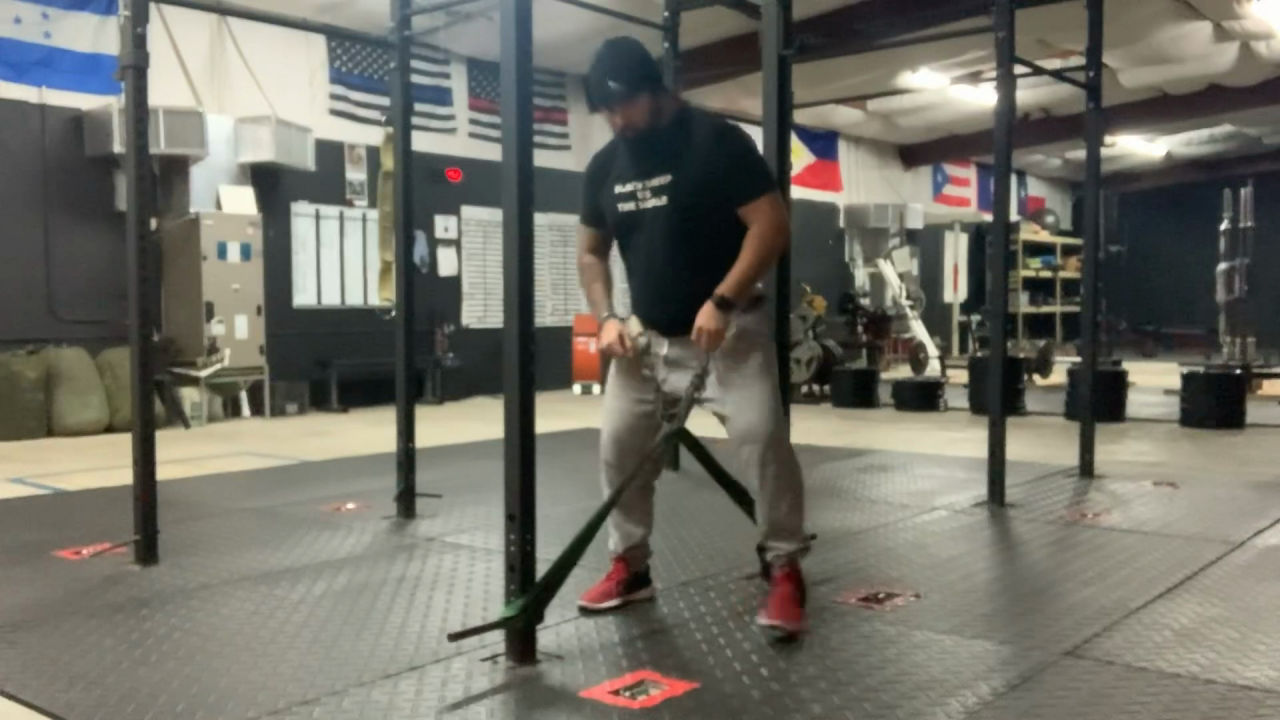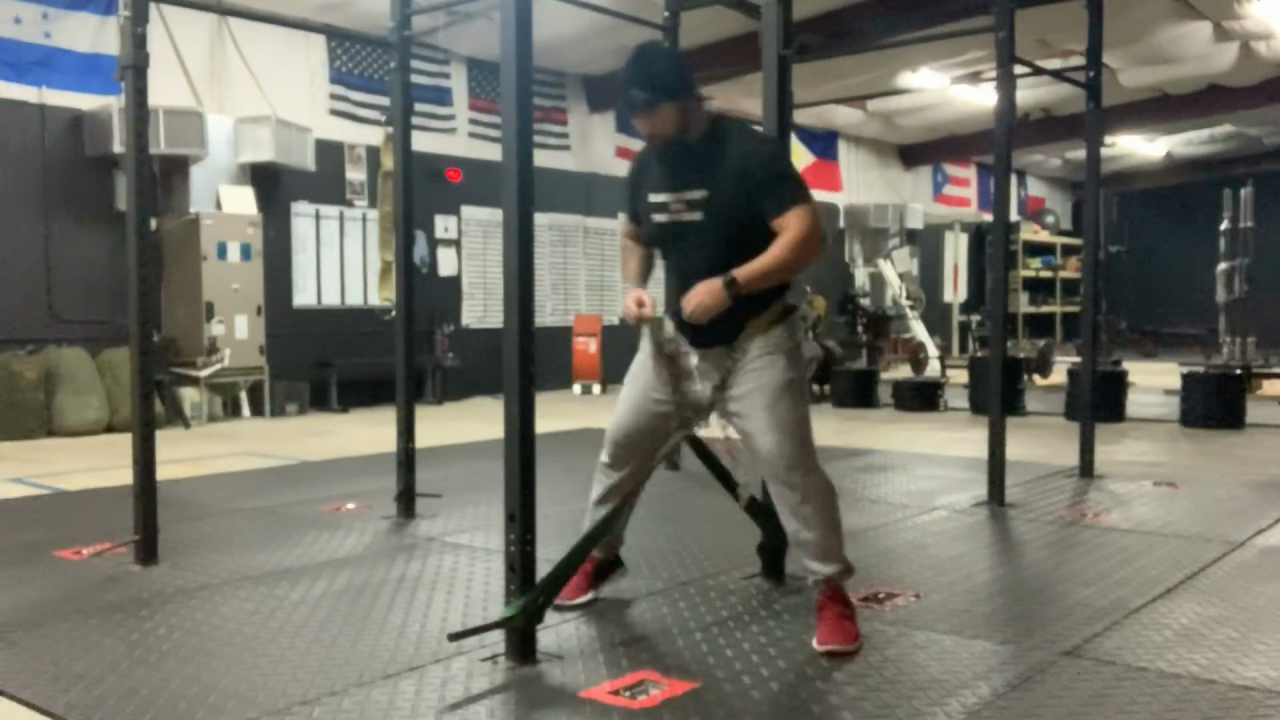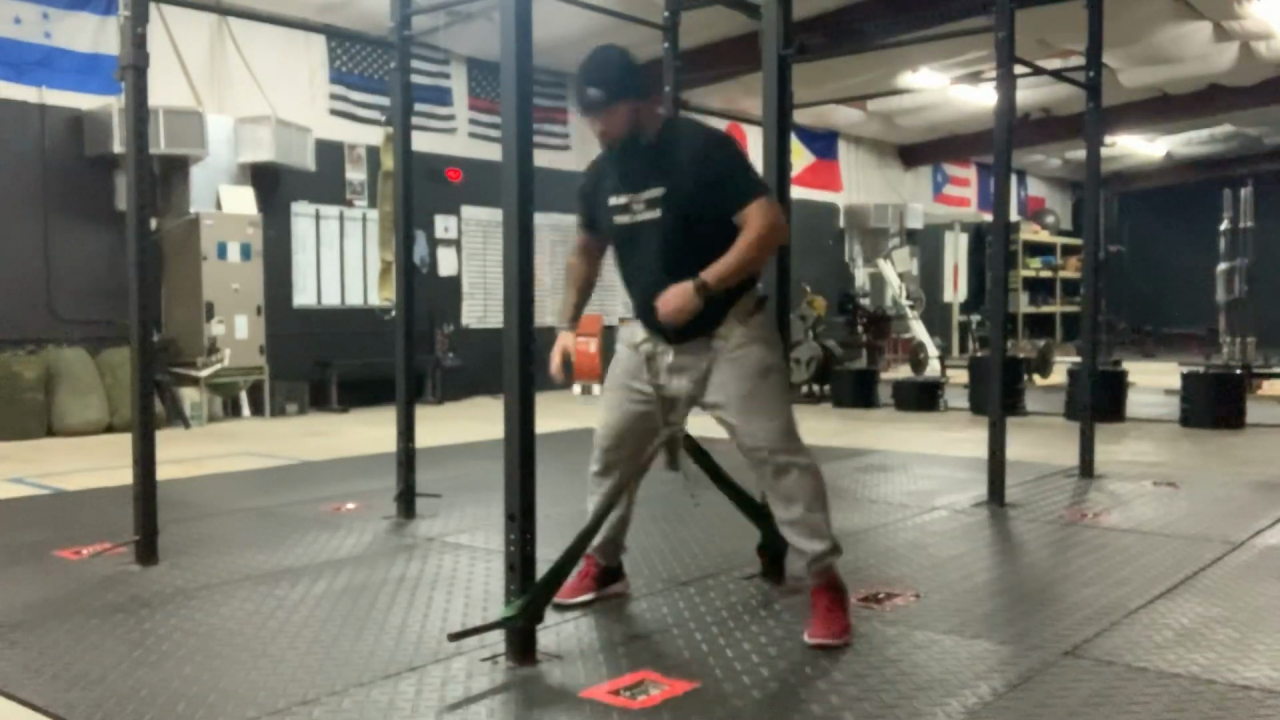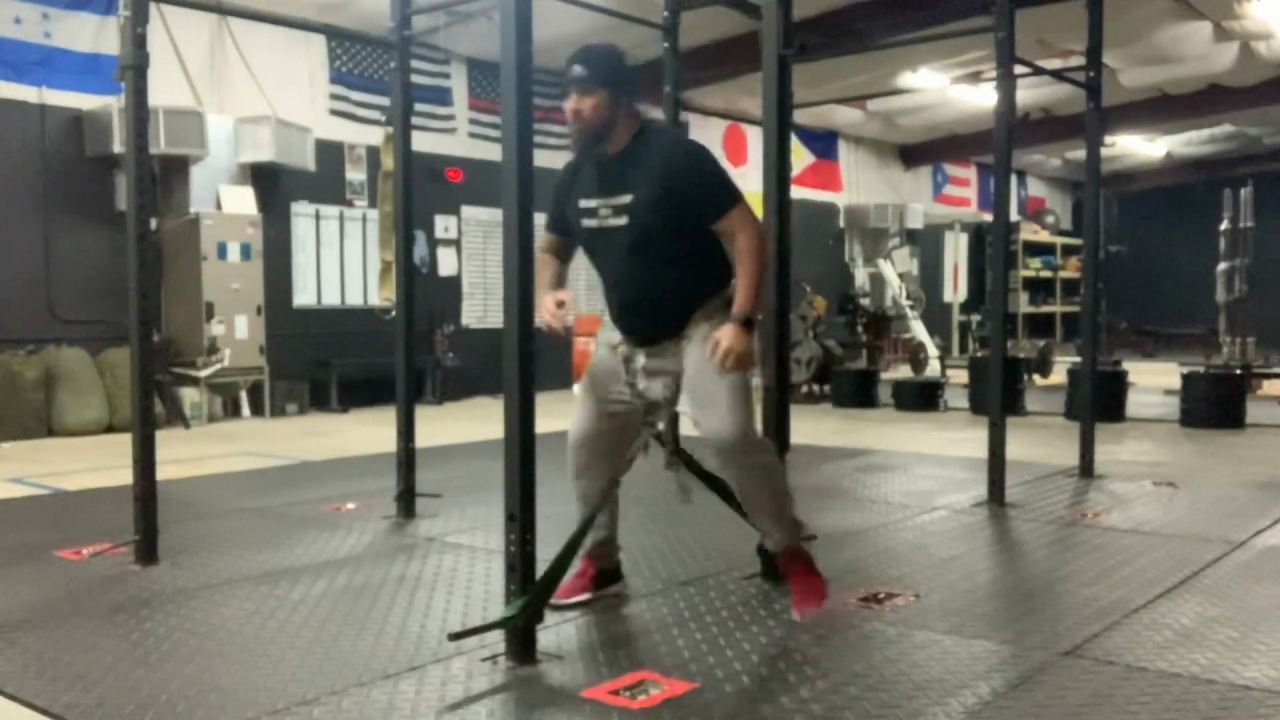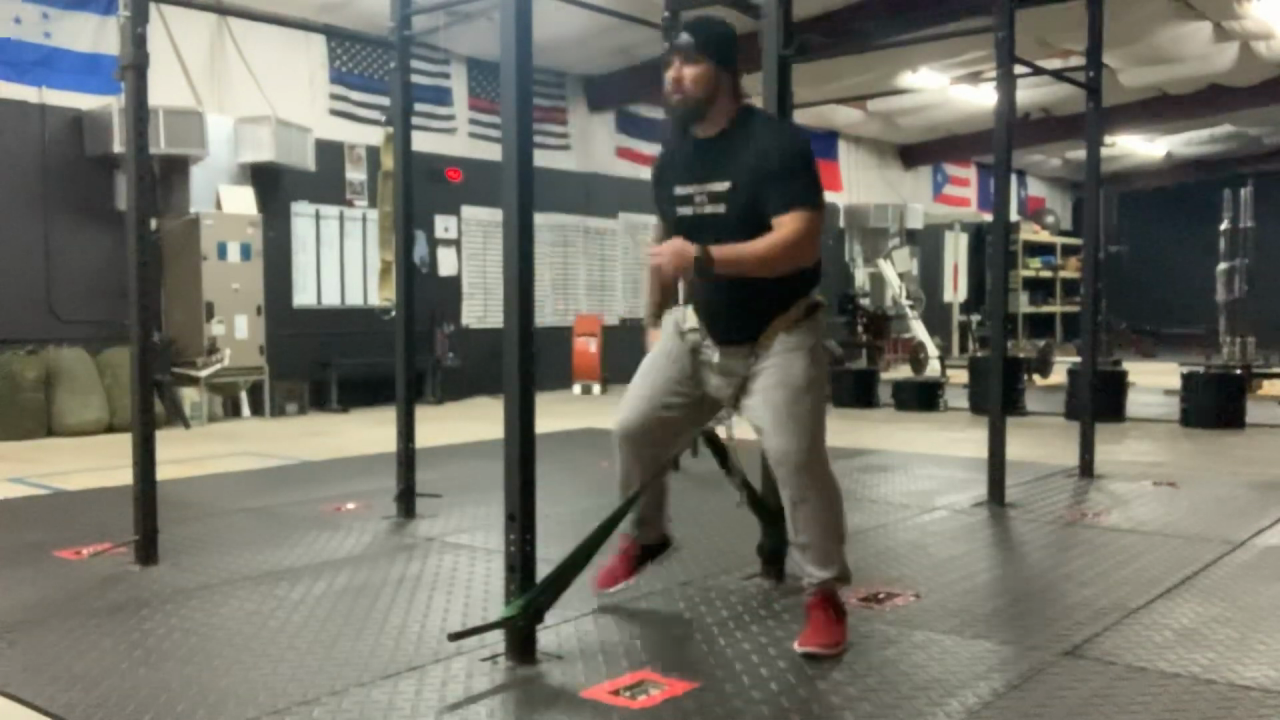
dt=0.7s
person 1, frame 1
left shoulder: (717, 141)
right shoulder: (605, 166)
left elbow: (772, 224)
right elbow: (591, 252)
left wrist: (723, 301)
right wrist: (607, 318)
left hip: (728, 328)
right hip: (648, 337)
left knee: (761, 438)
right knee: (620, 450)
left ankle: (785, 572)
right ankle: (630, 567)
person 1, frame 2
left shoulder: (750, 154)
right shoulder: (644, 166)
left elbow: (807, 236)
right elbow: (635, 238)
left wrist: (730, 284)
right wrist: (634, 287)
left hip: (754, 338)
right hip: (680, 340)
left knee: (787, 458)
right knee: (625, 440)
left ankle: (831, 592)
right ankle: (599, 555)
person 1, frame 3
left shoulder: (706, 149)
right shoulder: (600, 175)
left elbow: (768, 226)
right elbow: (586, 251)
left wrist: (702, 288)
right wrist: (568, 325)
left hip: (729, 330)
right hip: (649, 339)
left knee: (774, 447)
right knee: (612, 446)
left ankle: (824, 580)
right ankle: (603, 563)
person 1, frame 4
left shoulder: (677, 159)
right shoulder: (574, 180)
left elbow: (746, 235)
right elbow: (551, 250)
left wrist: (740, 319)
right wrist: (546, 292)
left hip: (702, 326)
right hip: (628, 340)
left knee: (725, 432)
right knee: (589, 446)
left ankle: (789, 547)
right ankle: (599, 561)
person 1, frame 5
left shoulder: (779, 145)
right shoulder: (672, 158)
left elbow: (800, 243)
left wrist: (702, 259)
right wrist: (660, 317)
left hip: (778, 335)
right hip: (697, 329)
left knee: (798, 462)
right knee: (635, 428)
left ankle: (824, 596)
right ankle: (645, 537)
